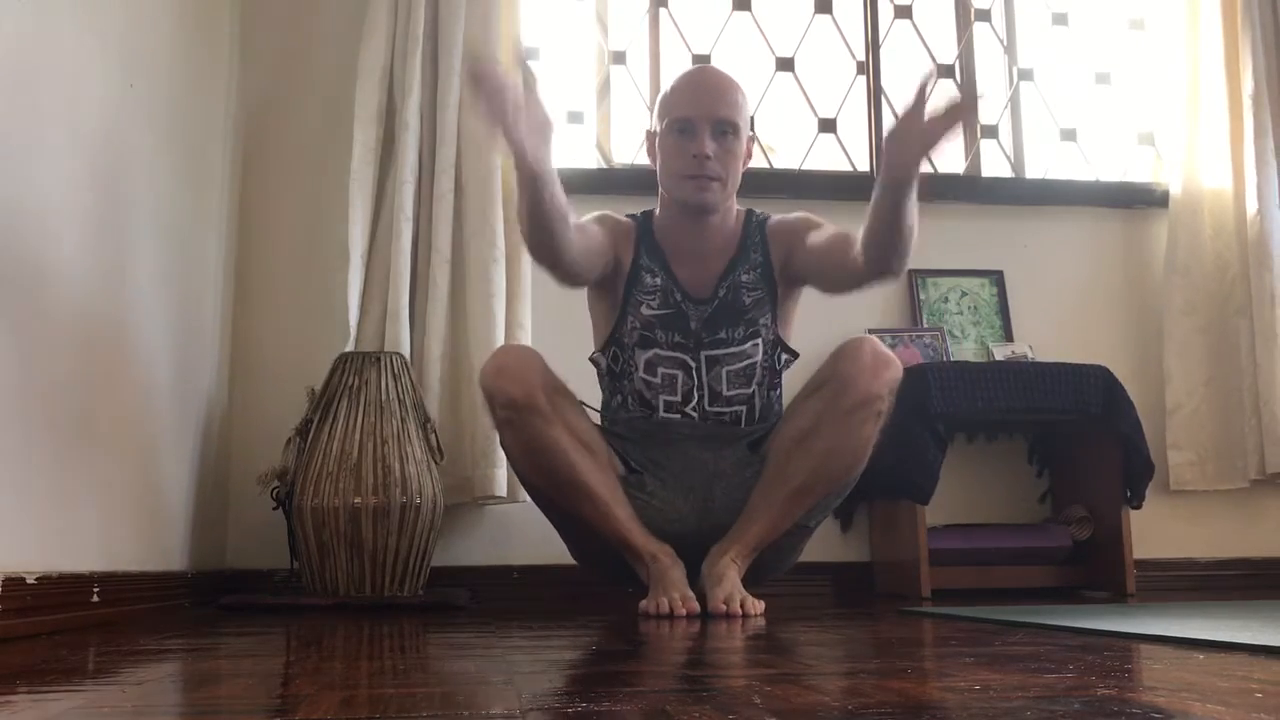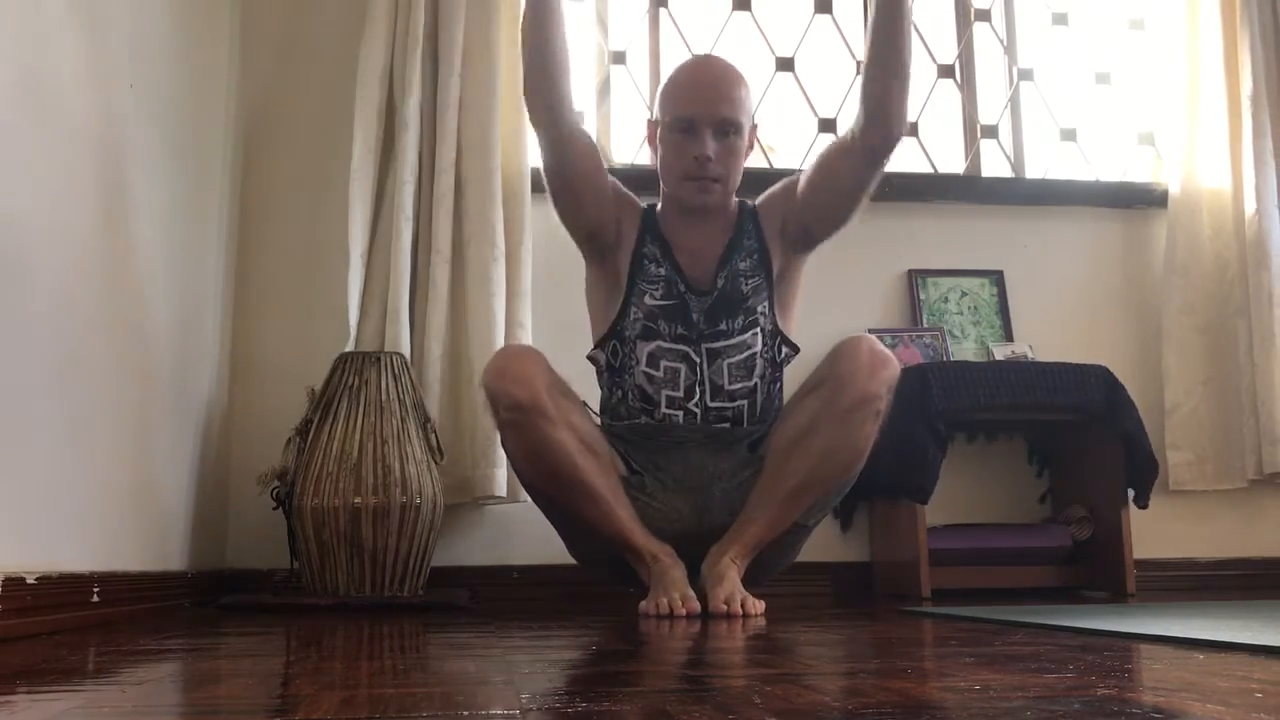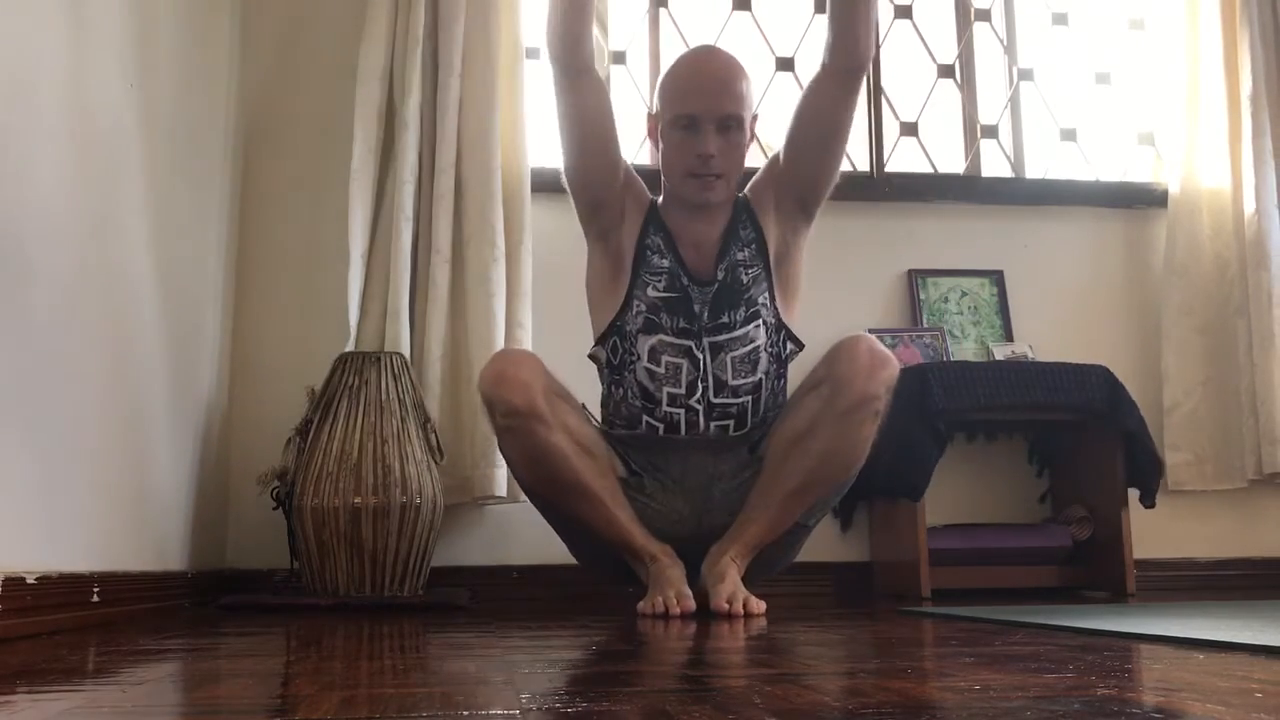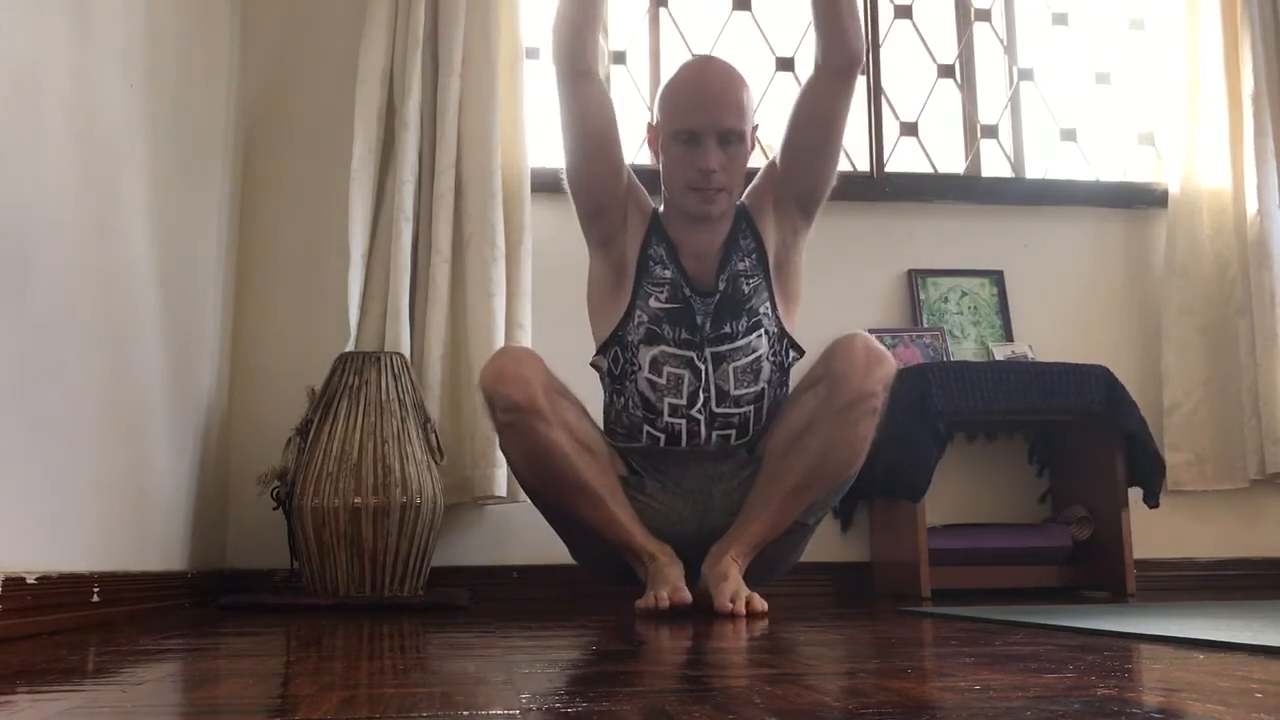
dt=0.2s
person 1, frame 1
left shoulder: (784, 244)
right shoulder: (619, 246)
left elbow: (872, 257)
right elbow: (561, 249)
left wrist: (895, 186)
right wrist: (533, 164)
left hip: (760, 510)
right hip: (629, 508)
left knee: (869, 366)
right knee: (509, 373)
left ankle: (733, 560)
right ankle: (655, 562)
person 1, frame 2
left shoulder: (780, 232)
right shoulder: (615, 233)
left elbow: (878, 131)
right elbow: (550, 113)
left hip: (759, 506)
right hip: (628, 507)
left knee: (867, 365)
right knee: (511, 373)
left ankle: (732, 556)
right ankle: (652, 558)
person 1, frame 3
left shoulder: (776, 219)
right shoulder: (618, 222)
left elbow: (847, 65)
right elbow: (572, 66)
left hip: (760, 510)
right hip: (627, 510)
left knee: (867, 365)
right knee: (509, 378)
left ankle: (731, 558)
right ankle: (654, 560)
person 1, frame 4
left shoulder: (776, 224)
right shoulder: (619, 229)
left elbow: (840, 65)
right elbow: (576, 73)
left hip: (759, 510)
right hip: (627, 512)
left knee: (863, 363)
right knee: (509, 376)
left ankle: (731, 558)
right ankle: (653, 559)
